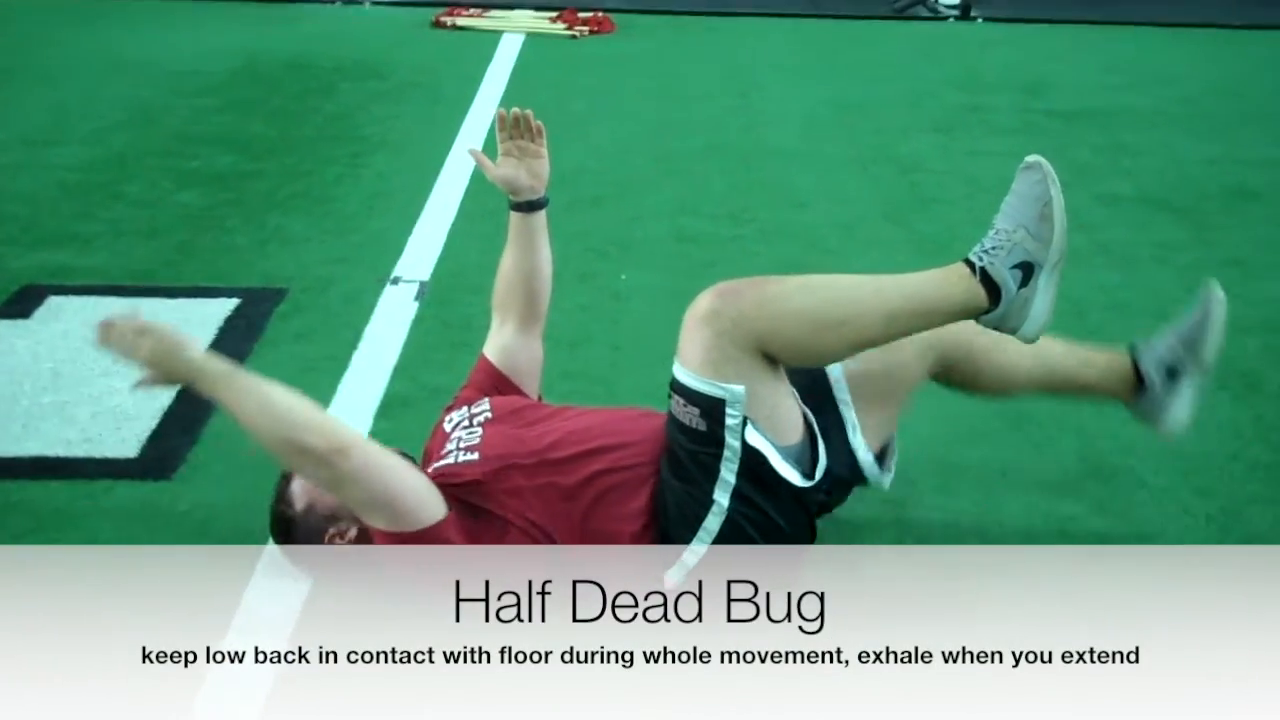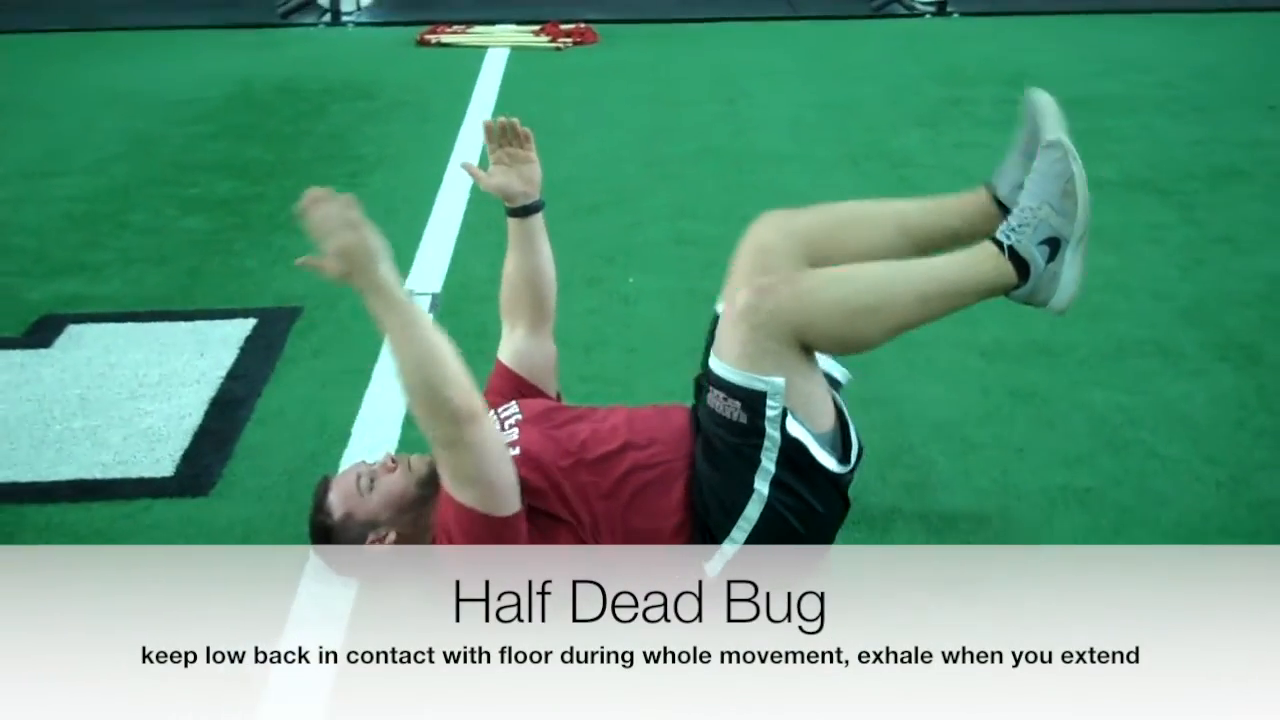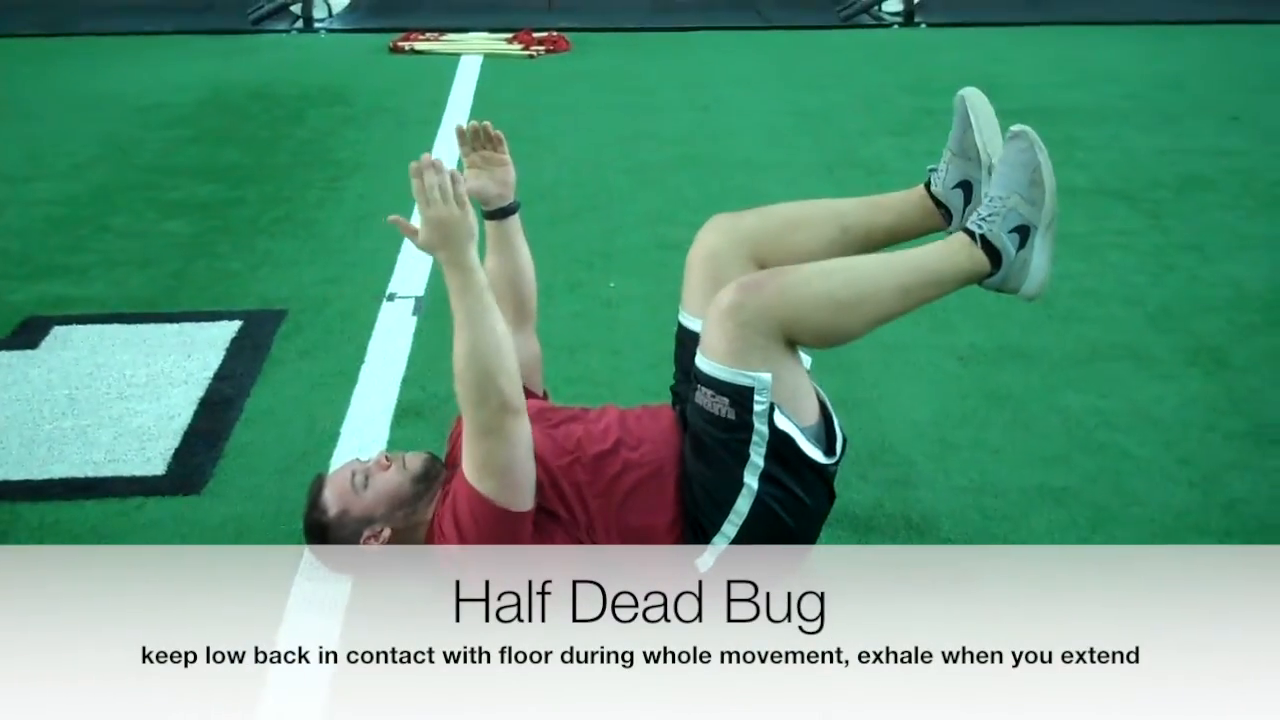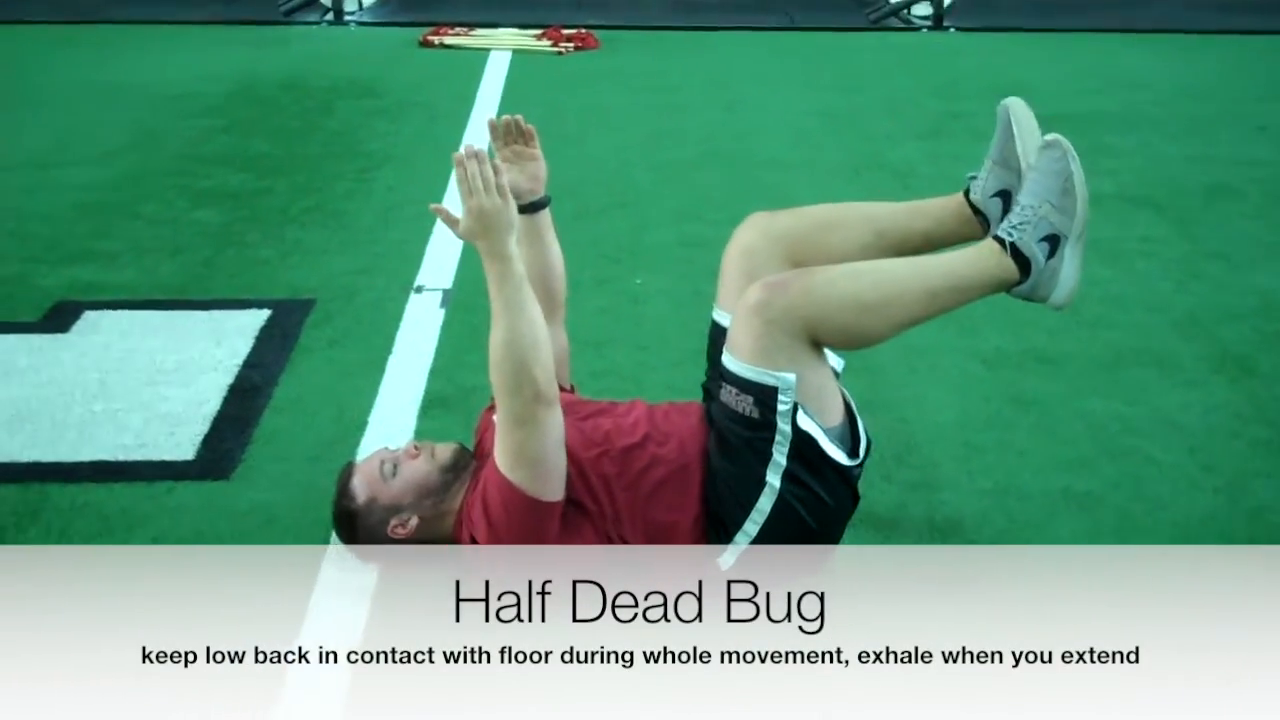
dt=0.4s
person 1, frame 1
left shoulder: (466, 425)
right shoulder: (421, 534)
left elbow: (519, 321)
right elbow: (333, 447)
left wrist: (529, 202)
right wrist: (200, 369)
left hip: (720, 468)
right hip: (708, 531)
left knee: (922, 336)
right knee: (724, 310)
left ankle: (1134, 374)
right ankle: (989, 282)
person 1, frame 2
right shoulder: (468, 536)
left elbow: (529, 325)
right elbow: (455, 421)
left wrist: (524, 208)
right wrist: (378, 281)
left hip: (714, 449)
right hip: (744, 515)
left knee: (778, 234)
right knee: (765, 307)
left ankle: (999, 209)
right ankle: (1018, 262)
person 1, frame 3
left shoulder: (472, 454)
right shoulder: (471, 533)
left elbow: (514, 326)
right elbow: (500, 410)
left wrist: (500, 209)
right wrist: (456, 259)
left hip: (695, 443)
right hip: (732, 516)
left knee: (726, 240)
right knee: (750, 303)
left ankle: (943, 200)
right ankle: (989, 250)
person 1, frame 4
left shoulder: (497, 444)
right shoulder: (498, 523)
left elbow: (543, 319)
right elbow: (534, 399)
left wrist: (531, 205)
right wrist: (497, 248)
left hip: (721, 444)
right hip: (757, 514)
left knee: (764, 238)
right knee: (774, 302)
left ankle: (982, 209)
right ankle: (1019, 257)
